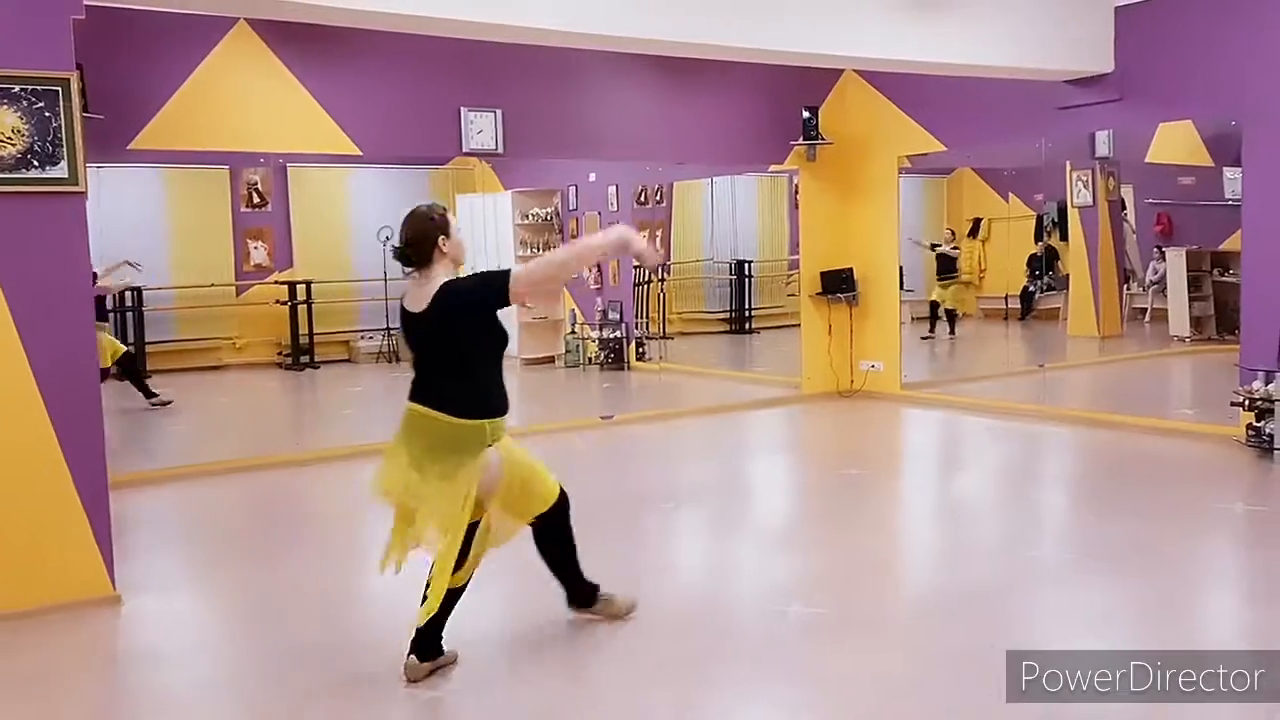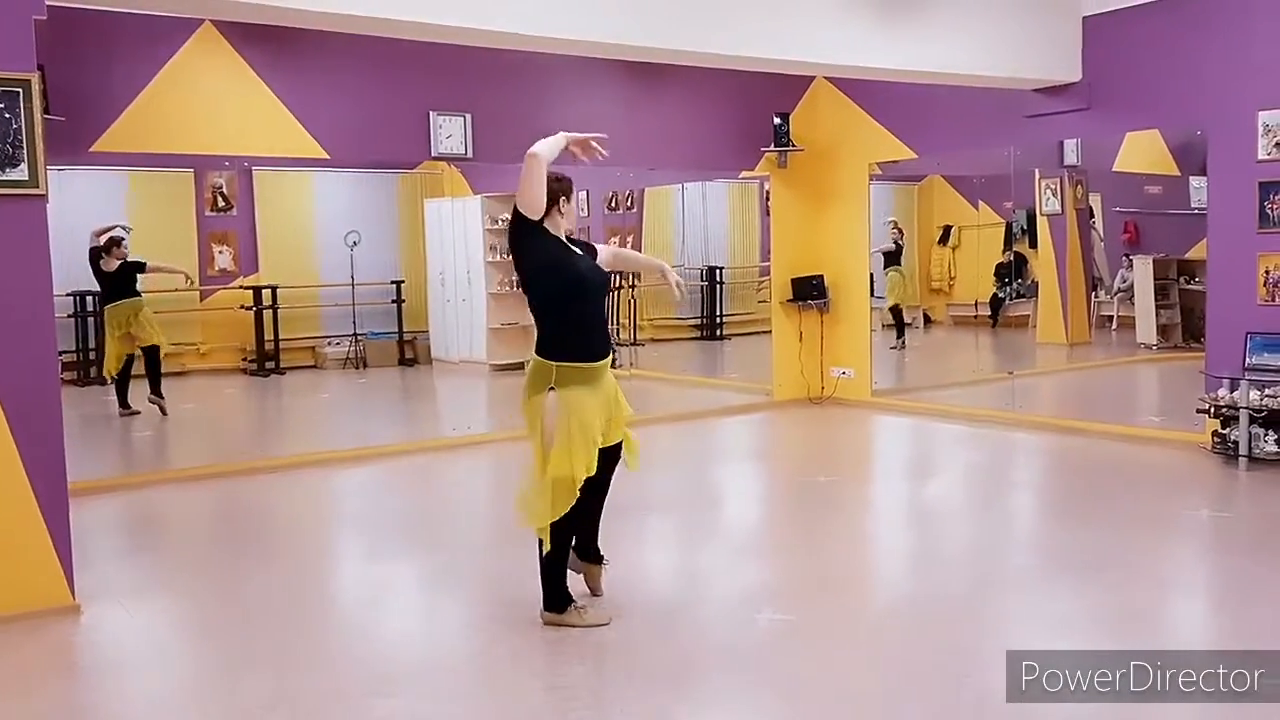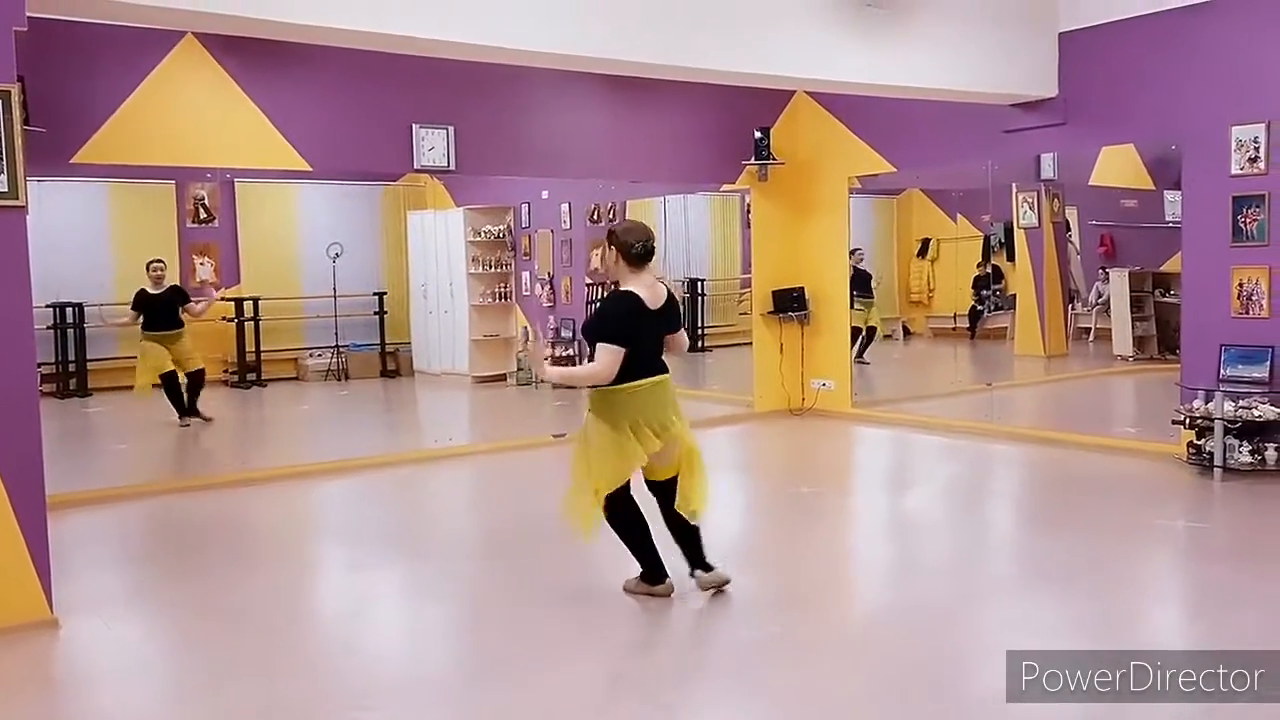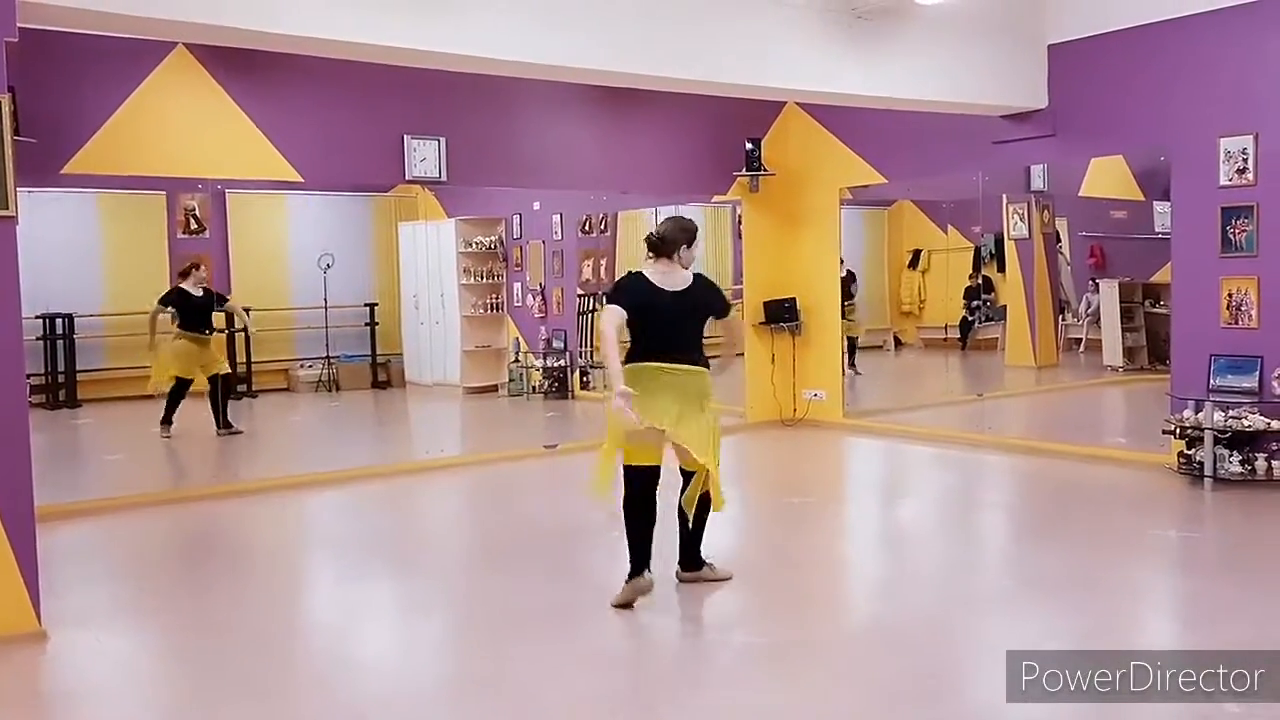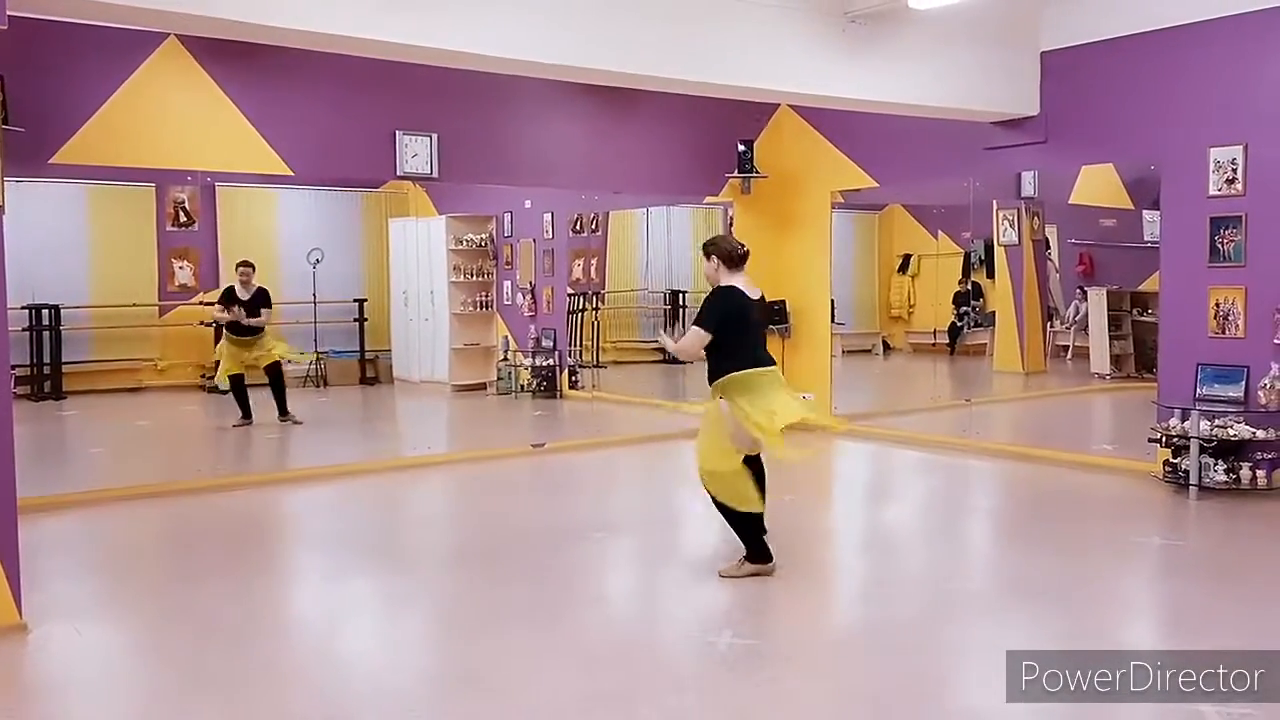
dt=1s
person 1, frame 1
left shoulder: (413, 303)
right shoulder: (461, 297)
right elbow: (546, 271)
right wrist: (617, 238)
left hip: (427, 434)
right hip: (471, 441)
left knee: (461, 538)
right knee: (550, 505)
left ankle: (425, 651)
right ankle: (584, 597)
person 1, frame 2
left shoulder: (572, 249)
right shoulder: (532, 242)
left elbow: (613, 256)
right elbow: (535, 158)
left wrist: (658, 266)
right wrist: (568, 139)
left hip: (592, 377)
right hip: (562, 384)
left knee: (607, 458)
right knee: (565, 489)
left ankle: (586, 551)
right ankle: (556, 604)
person 1, frame 3
left shoulder: (619, 304)
right shoulder: (664, 295)
left elbow: (604, 370)
right elbow: (679, 346)
left wrist: (552, 374)
left hip: (617, 410)
right hip: (659, 402)
left knee: (611, 492)
right knee: (669, 489)
left ankle: (655, 576)
right ankle: (701, 567)
person 1, frame 4
left shoulder: (632, 284)
right shoulder: (701, 286)
left elbow: (608, 326)
right elbow: (734, 333)
left wrist: (617, 382)
right wrist: (725, 360)
left hip: (643, 389)
right hip: (691, 389)
left knee: (639, 481)
right knee: (698, 474)
left ankle: (638, 572)
right ankle: (690, 564)
person 1, frame 5
left shoulder: (720, 299)
right shoulder: (755, 295)
left elbow: (688, 349)
left wrist: (668, 341)
right wrist: (696, 343)
left hip: (739, 393)
right hip: (765, 386)
left knee: (719, 474)
right knee: (747, 457)
left ankle: (759, 556)
right ankle: (754, 530)
person 2, frame 1
left shoulder: (91, 277)
left elbow: (100, 275)
right elbow: (109, 288)
left wrist: (122, 263)
right wrist: (126, 282)
left hip: (99, 331)
right hip: (93, 332)
left knee: (129, 360)
right knee: (102, 371)
left ankle: (151, 396)
person 2, frame 2
left shoulder: (97, 264)
right shoulder: (127, 266)
left elbow: (94, 235)
right elbow: (158, 268)
left wrist: (114, 226)
right wrist: (183, 271)
left hip: (113, 315)
right hip: (135, 310)
left knee: (123, 359)
right knee: (151, 352)
left ankle: (124, 405)
right ankle: (156, 393)
person 2, frame 3
left shoulder: (176, 290)
right shoulder: (142, 294)
left elbow: (195, 312)
right elbow: (131, 319)
left wrist: (209, 301)
right wrist: (109, 322)
left hip: (178, 338)
right hip: (153, 342)
left knee: (198, 374)
right knee: (169, 378)
left ankle: (192, 408)
right ankle: (184, 414)
person 2, frame 4
left shoulder: (208, 293)
right shoulder: (176, 292)
left elbow: (232, 307)
right elbow: (154, 313)
left wrist: (247, 323)
right wrist: (152, 338)
left hip: (205, 343)
right hip: (186, 342)
left knee: (224, 381)
right knee: (182, 384)
left ankle: (223, 424)
right ankle: (166, 422)
person 2, frame 5
left shoulder: (262, 292)
right shoulder: (229, 291)
left elbow: (266, 319)
right elbow: (216, 314)
left wrist: (245, 320)
right wrist: (229, 317)
left hip: (258, 340)
right hip: (233, 342)
left knee: (274, 372)
right knee: (236, 381)
left ankle: (284, 413)
right ankle: (246, 416)
